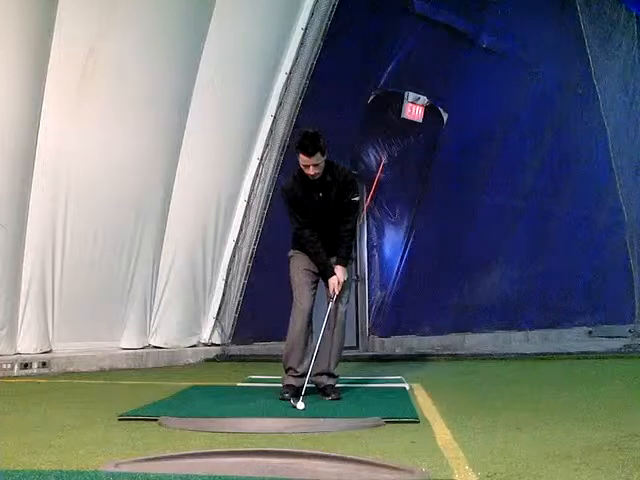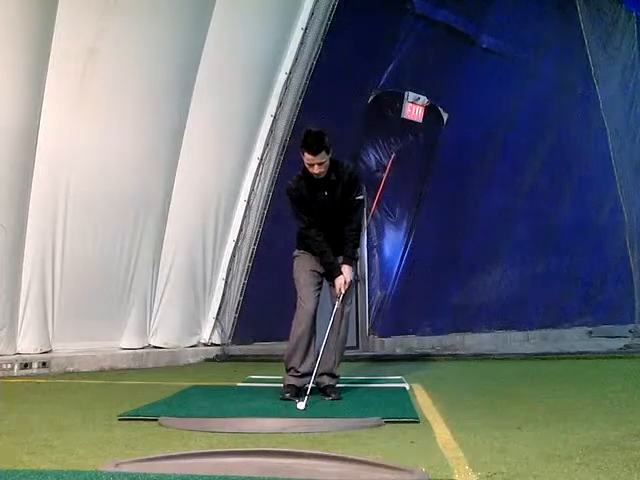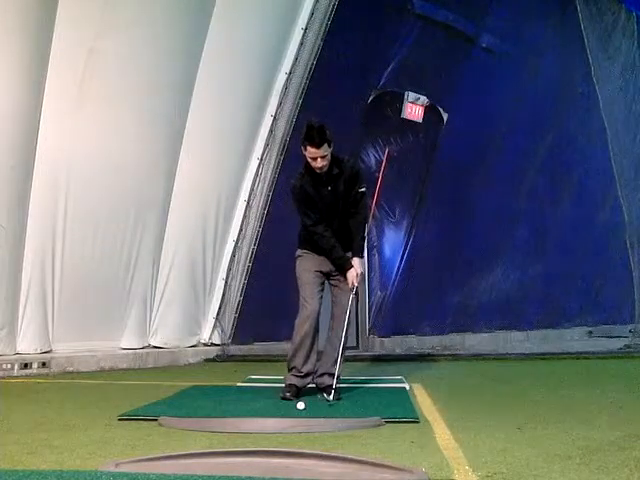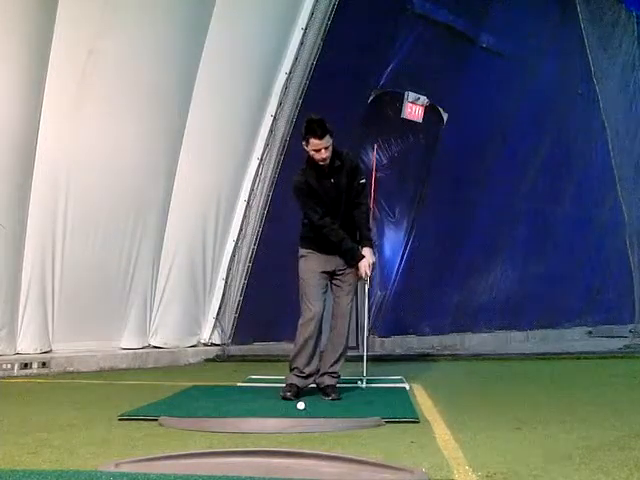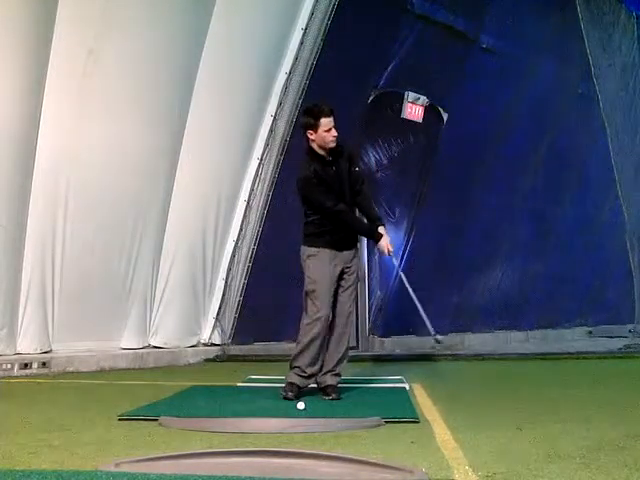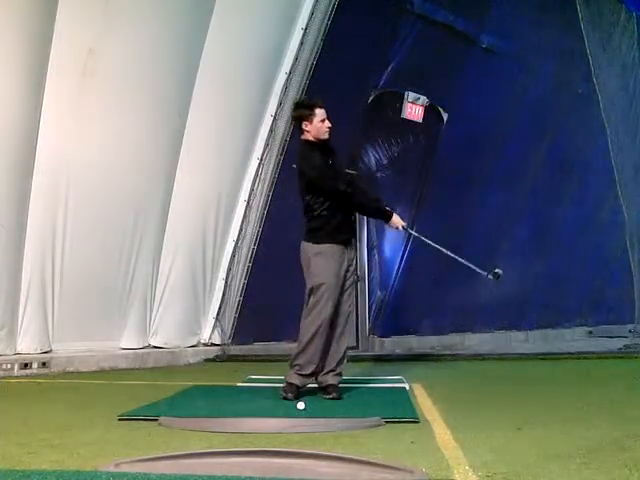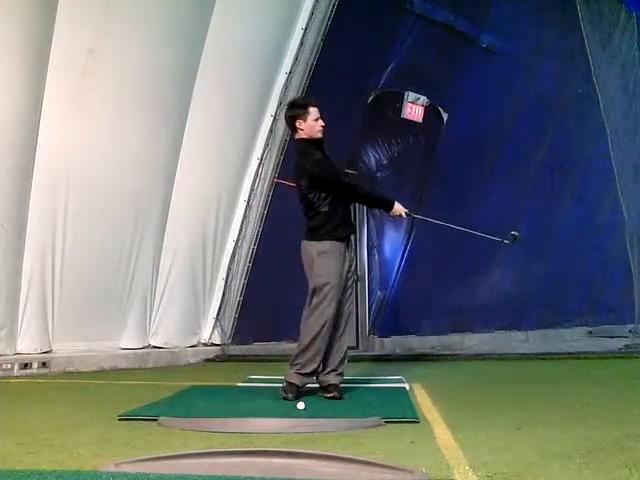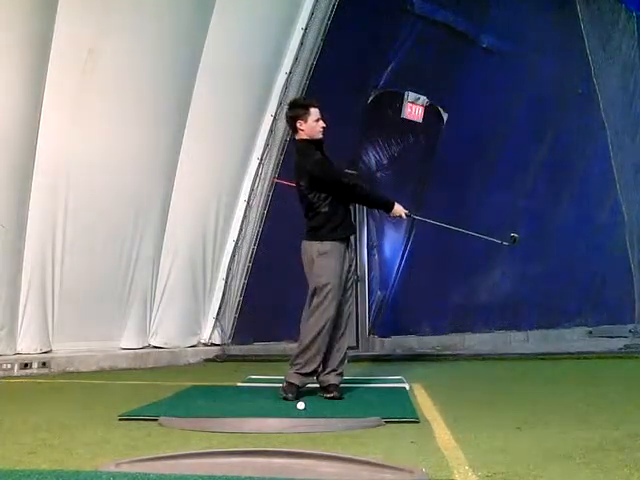
dt=0.5s
person 1, frame 1
left shoulder: (345, 179)
right shoulder: (292, 188)
left elbow: (348, 224)
right elbow: (306, 233)
left wrist: (341, 264)
right wrist: (327, 272)
left hip: (338, 254)
right hip: (305, 254)
left knee: (338, 312)
right knee: (302, 309)
left ankle: (325, 377)
right ankle: (293, 378)
person 1, frame 2
left shoulder: (349, 177)
right shoulder: (296, 187)
left elbow: (353, 223)
right elbow: (311, 232)
left wrist: (347, 263)
right wrist: (333, 272)
left hip: (342, 254)
right hip: (309, 254)
left knee: (342, 312)
right knee: (306, 310)
left ankle: (326, 377)
right ankle: (294, 378)
person 1, frame 3
left shoulder: (350, 171)
right shoulder: (300, 186)
left elbow: (358, 215)
right elbow: (318, 229)
left wrist: (357, 257)
right wrist: (345, 265)
left hip: (346, 254)
right hip: (311, 254)
left knee: (341, 314)
right knee: (309, 312)
left ankle: (326, 377)
right ankle: (297, 377)
person 1, frame 4
left shoulder: (349, 166)
right shoulder: (303, 182)
left elbow: (360, 207)
right elbow: (324, 223)
left wrist: (366, 246)
right wrist: (357, 255)
left hip: (348, 254)
right hip: (315, 253)
left knee: (342, 315)
right knee: (312, 314)
left ankle: (327, 378)
right ankle: (297, 377)
person 1, frame 5
left shoulder: (345, 156)
right shoulder: (308, 174)
left elbow: (360, 194)
right elbow: (338, 211)
left wrist: (378, 225)
right wrist: (375, 237)
left hip: (348, 249)
right hip: (320, 250)
left knee: (343, 315)
right knee: (318, 315)
left ankle: (328, 378)
right ankle: (297, 377)
person 1, frame 6
left shoulder: (327, 152)
right shoulder: (310, 162)
left elbow: (352, 187)
right elbow: (346, 195)
left wrist: (382, 207)
right wrist: (387, 215)
left hip: (345, 243)
right hip: (322, 247)
left knee: (342, 314)
right knee: (319, 313)
left ankle: (329, 377)
right ankle: (297, 377)
person 1, frame 7
left shoulder: (314, 154)
right shoulder: (310, 160)
left elbow: (342, 188)
right elbow: (348, 187)
left wrist: (383, 203)
right wrist: (389, 204)
left hip: (340, 242)
right hip: (323, 245)
left knee: (341, 312)
right knee: (322, 311)
left ankle: (329, 377)
right ankle: (296, 377)
person 1, frame 8
left shoulder: (314, 156)
right shoulder: (310, 160)
left elbow: (343, 189)
right elbow: (349, 187)
right wrist: (389, 205)
left hip: (339, 242)
right hip: (323, 245)
left knee: (341, 313)
right knee: (322, 312)
left ankle: (329, 377)
right ankle: (296, 377)
